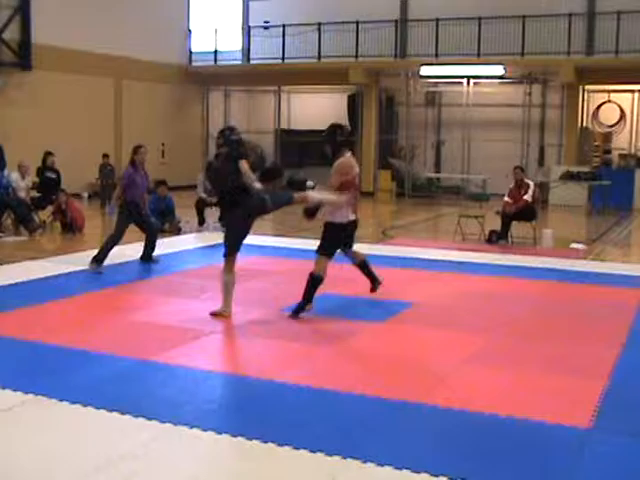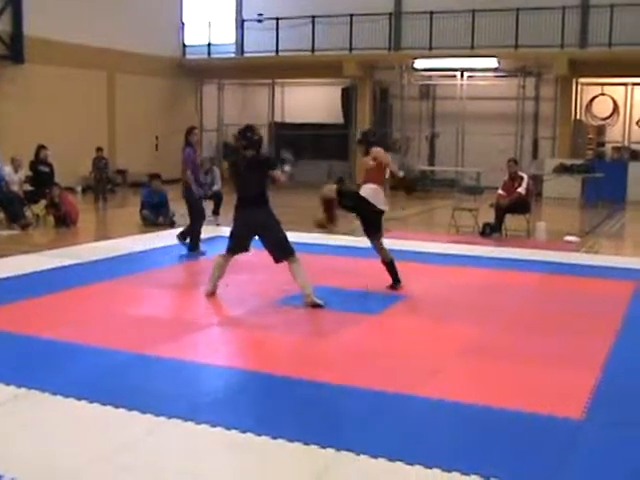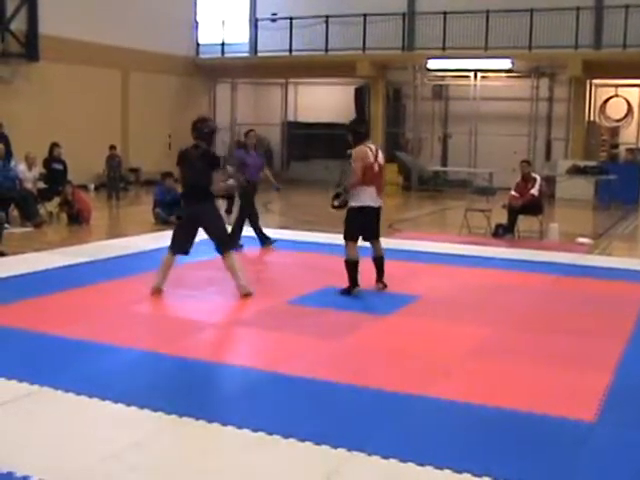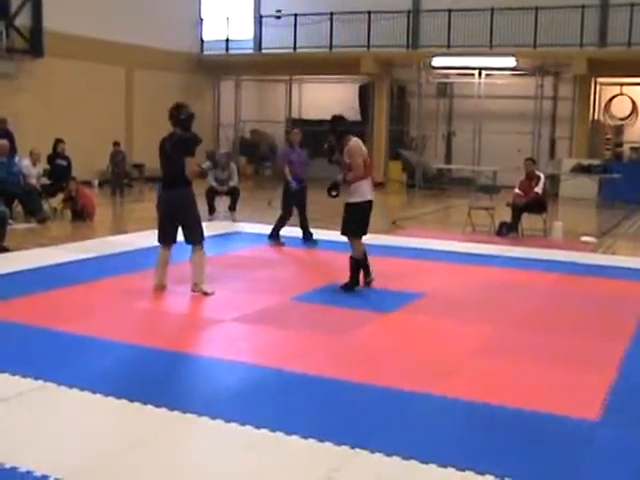
dt=0.7s
person 1, frame 1
left shoulder: (211, 166)
right shoulder: (235, 156)
right elbow: (246, 173)
right wrist: (259, 189)
left hip: (230, 214)
right hip: (248, 201)
left knee: (229, 262)
right knee: (299, 196)
left ankle: (225, 307)
right ankle: (339, 199)
person 1, frame 2
left shoulder: (233, 162)
right shoulder: (262, 160)
right elbow: (282, 179)
right wrist: (286, 170)
left hip: (242, 215)
right hip: (262, 214)
left knee: (228, 254)
right knee: (291, 257)
left ankle: (211, 287)
right ankle: (309, 296)
person 1, frame 3
left shoulder: (183, 155)
right shoulder: (211, 157)
left elbow: (185, 180)
right elbow: (215, 189)
right wrist: (229, 184)
left hip: (188, 208)
right hip: (207, 207)
left knee: (174, 249)
right knee: (226, 248)
left ankle: (158, 285)
right ankle: (241, 286)
person 1, frame 4
left shoulder: (164, 142)
right shoulder: (186, 141)
right elbow: (190, 173)
left hip: (166, 194)
right hip: (183, 194)
left knee: (166, 242)
right knee: (197, 242)
left ankle: (159, 282)
right ankle: (197, 284)
person 2, frame 1
left shoulder: (342, 164)
right shoulder: (350, 161)
right wrist: (318, 207)
left hip: (338, 219)
right hip: (348, 217)
left knee: (322, 259)
right knee: (348, 250)
left ankle: (306, 301)
right ankle: (374, 280)
person 2, frame 2
left shoulder: (376, 152)
right shoulder: (376, 159)
left elbow: (390, 163)
left wrist: (400, 175)
right wrist: (344, 184)
left hip: (366, 198)
right hip: (377, 205)
left knee: (327, 191)
right knee: (378, 245)
left ankle: (329, 219)
right ankle: (396, 281)
person 2, frame 3
left shoulder: (358, 151)
right shoulder: (377, 151)
left elbow: (356, 178)
left wrist: (345, 188)
left hip: (359, 202)
right hip: (375, 203)
left knee: (350, 243)
right knee: (375, 242)
left ankle: (353, 283)
right ankle: (380, 280)
person 2, frame 4
left shoulder: (352, 146)
right shoulder: (353, 143)
left elbow: (358, 173)
left wrist: (341, 180)
right wrist: (337, 157)
left hip: (359, 198)
right hip: (359, 197)
left knee: (354, 238)
right knee: (354, 237)
left ankle: (354, 281)
right ankle: (366, 274)
